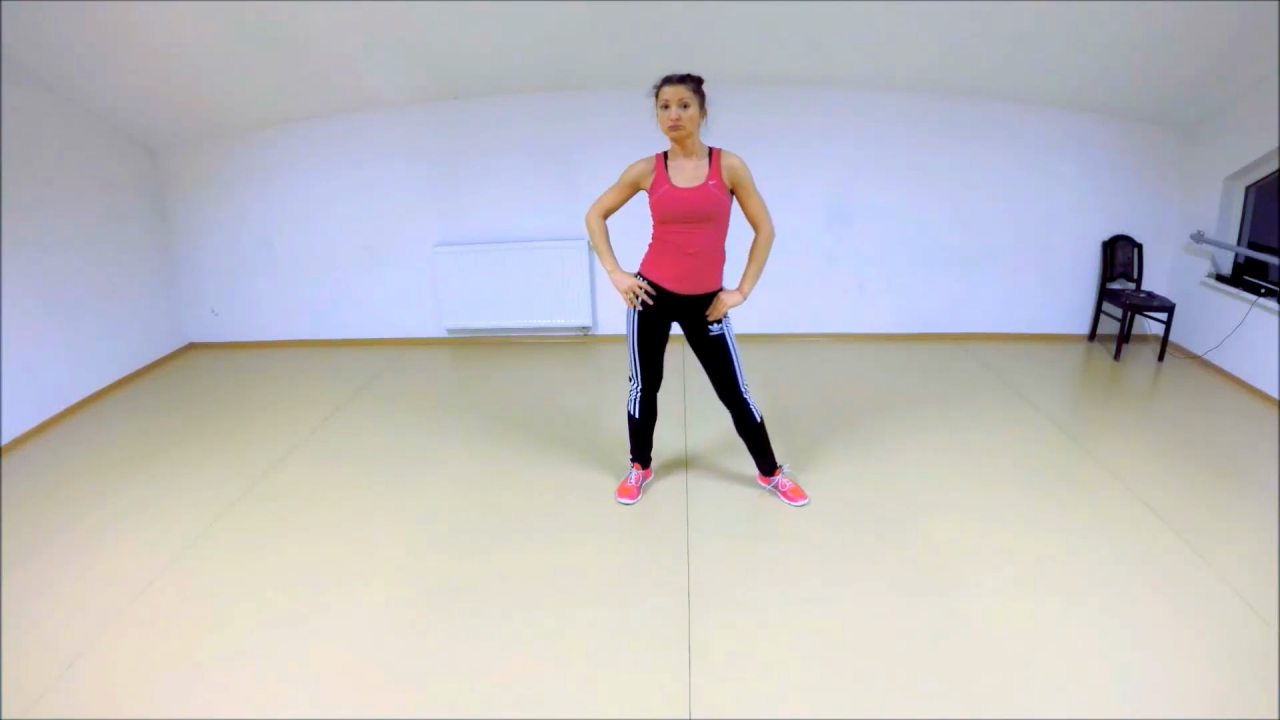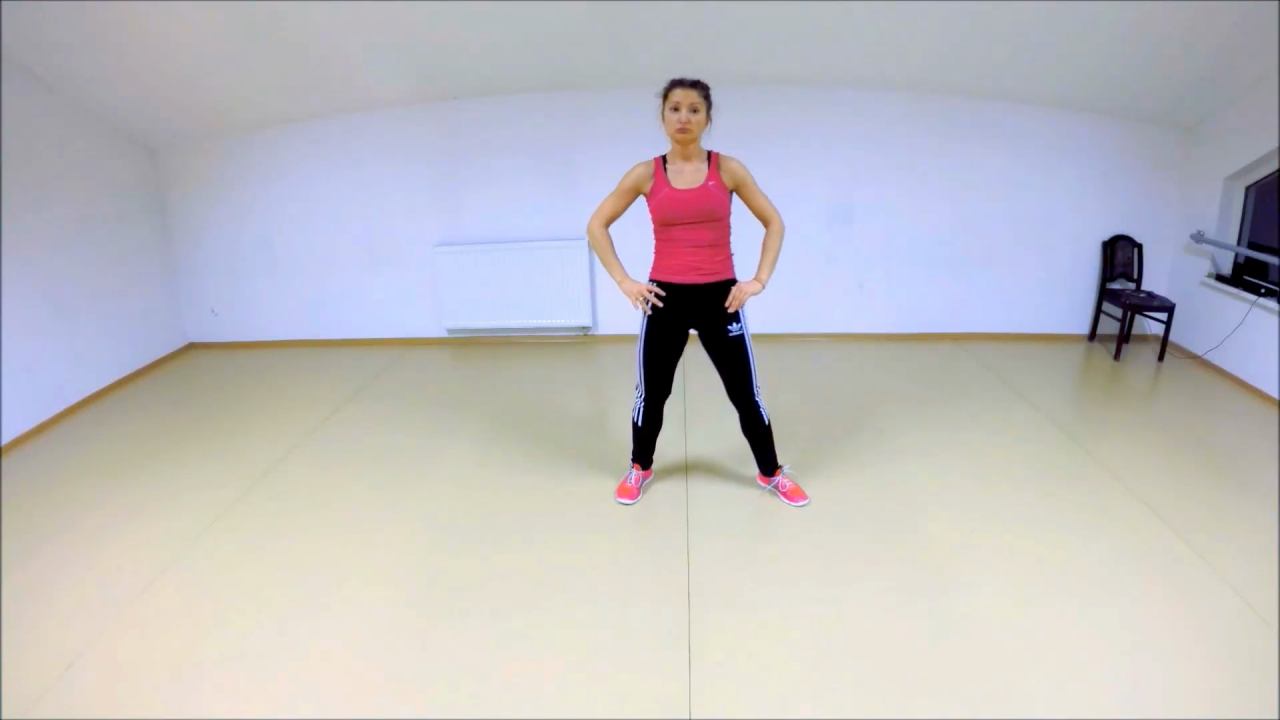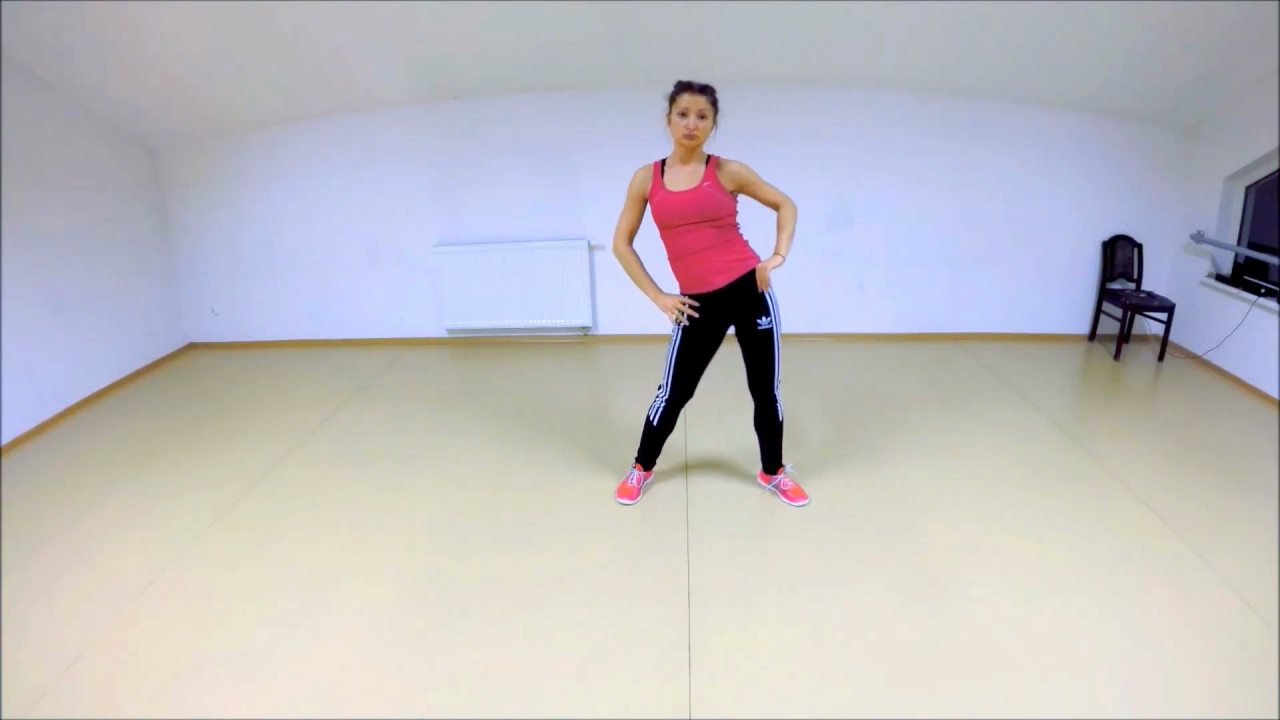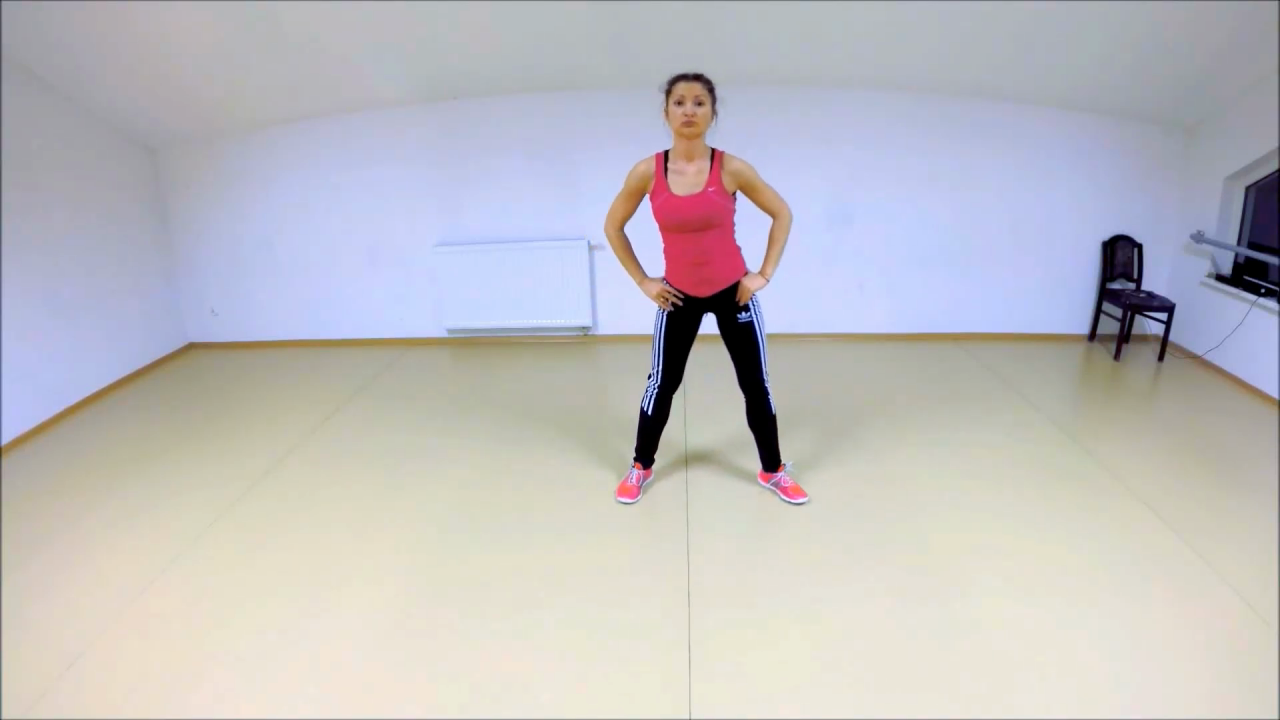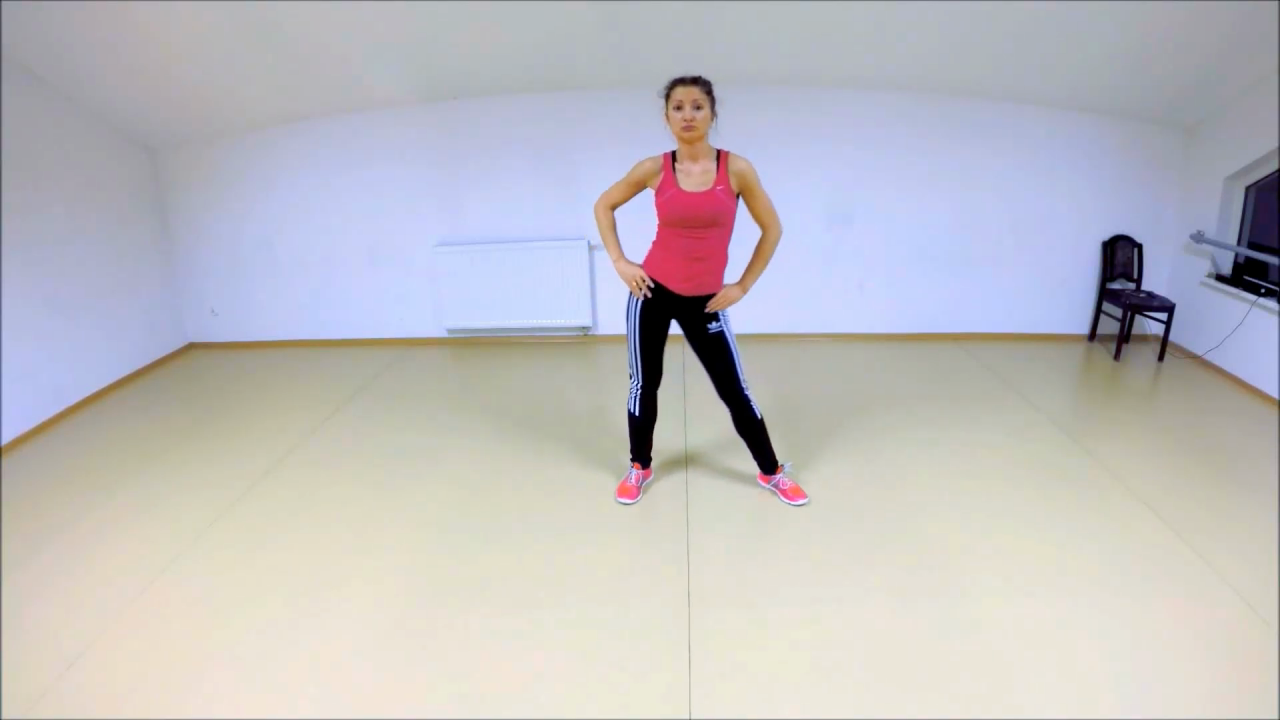
dt=0.4s
person 1, frame 1
left shoulder: (728, 165)
right shoulder: (645, 170)
left elbow: (764, 228)
right elbow: (595, 216)
left wrist: (742, 287)
right wrist: (614, 272)
left hip: (705, 300)
right hip: (652, 294)
left knee: (733, 391)
right knee: (644, 385)
left ankle: (770, 472)
right ankle: (639, 467)
person 1, frame 2
left shoulder: (728, 168)
right shoulder: (644, 174)
left elbow: (773, 222)
right elbow: (597, 226)
left wrist: (760, 278)
right wrist: (625, 282)
left hip: (719, 297)
right hip: (667, 298)
left knee: (746, 394)
right knee: (651, 393)
left ankle: (770, 472)
right ankle: (640, 467)
person 1, frame 3
left shoulder: (728, 171)
right shoulder: (646, 178)
left elbow: (785, 205)
right elbow: (622, 243)
left wrist: (779, 254)
right wrist: (658, 296)
left hip: (748, 290)
right hip: (698, 303)
left knee: (765, 390)
right knee: (674, 392)
left ankle: (773, 471)
right ankle: (642, 467)
person 1, frame 4
left shoulder: (732, 169)
right shoulder: (647, 171)
left elbow: (782, 214)
right elbow: (613, 226)
left wrist: (764, 274)
right wrist: (642, 281)
left hip: (733, 291)
right hip: (678, 295)
left knee: (755, 384)
right knee: (662, 382)
left ankle: (772, 470)
right ankle: (641, 466)
person 1, frame 5
left shoulder: (737, 169)
right shoulder: (654, 169)
left elbow: (772, 229)
right elbow: (604, 205)
left wrist: (743, 285)
right wrist: (619, 261)
left hip: (705, 301)
right hip: (652, 292)
left knee: (735, 391)
right knee: (644, 383)
left ankle: (771, 471)
right ankle: (639, 467)
